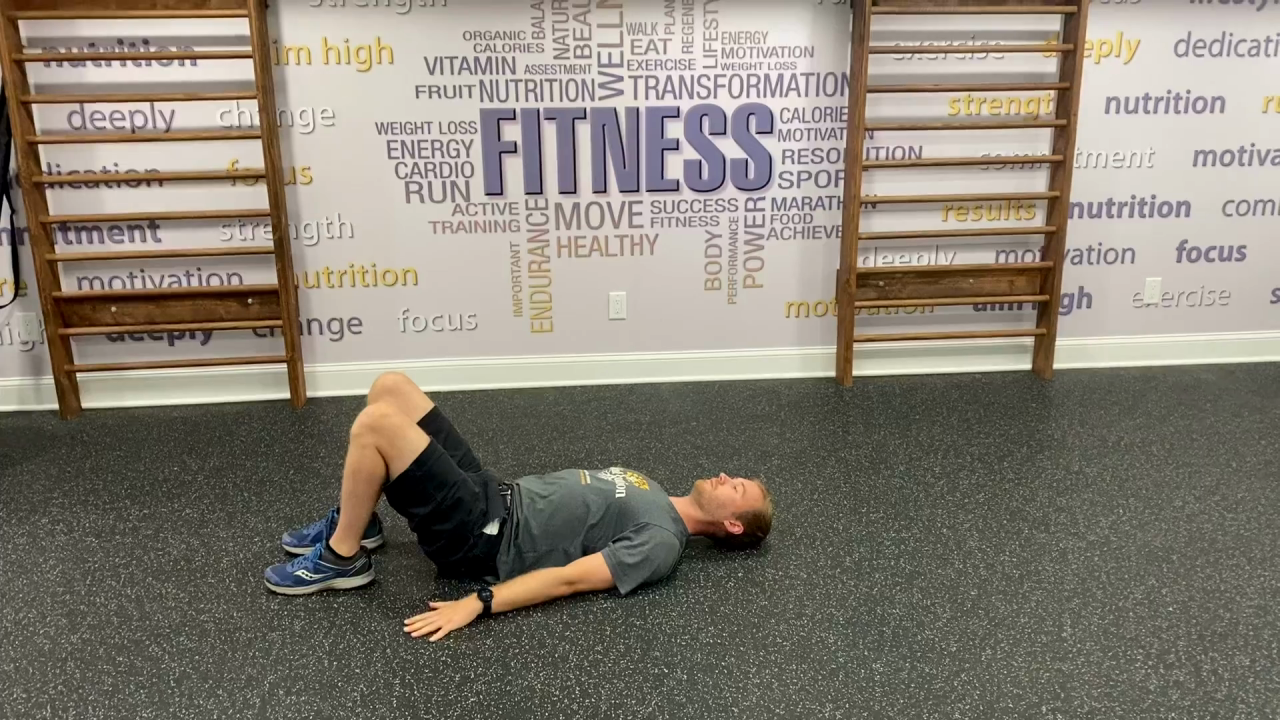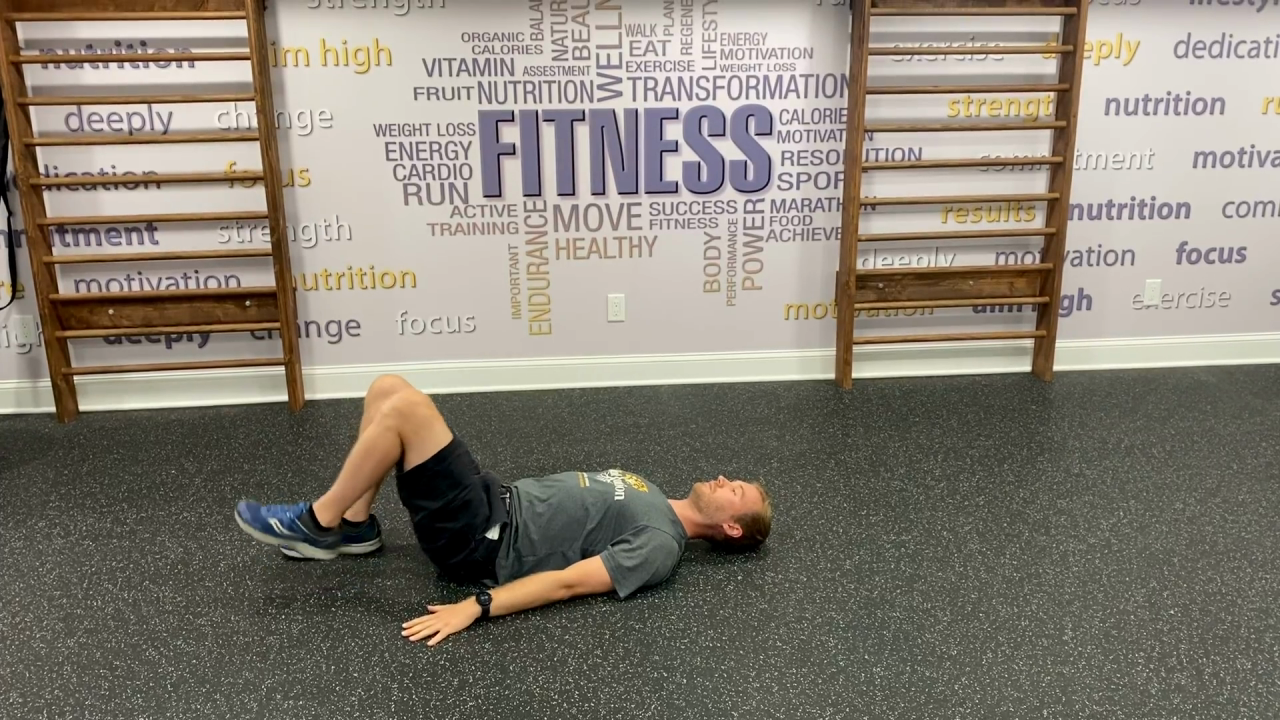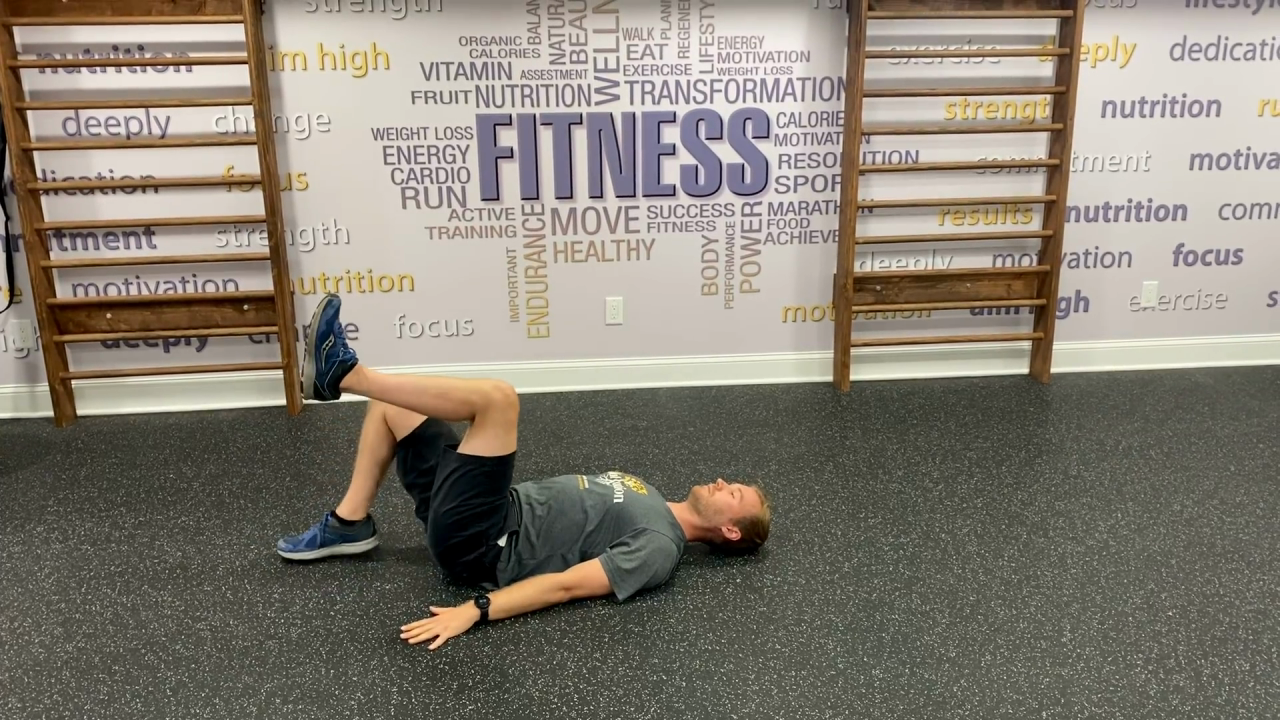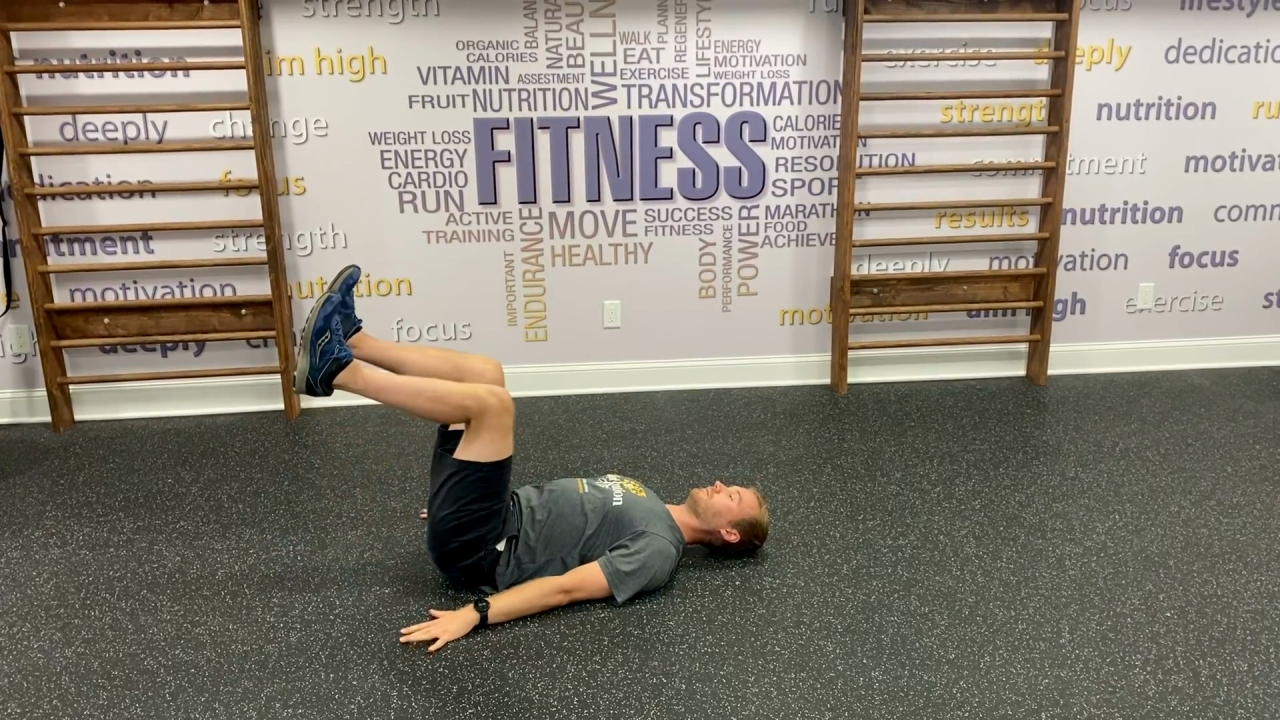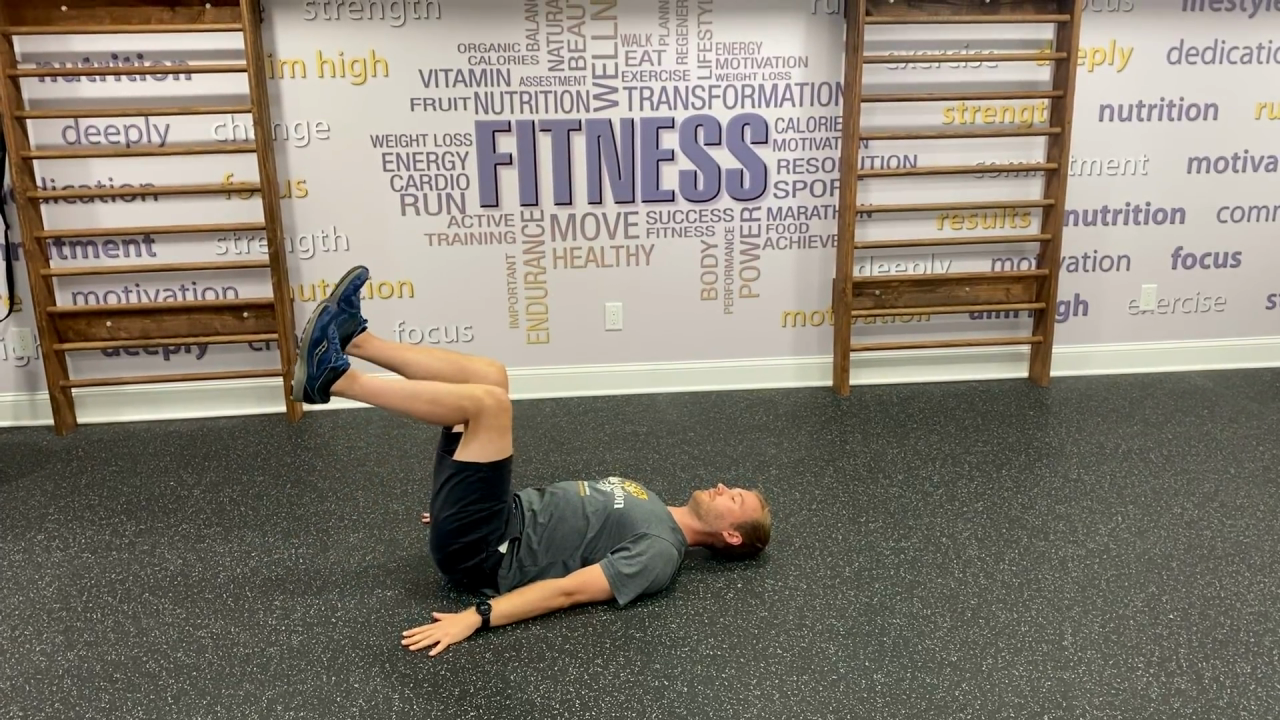
dt=1s
person 1, frame 1
left shoulder: (659, 542)
right shoulder: (649, 493)
left elbow: (569, 579)
left wrist: (477, 603)
left hip: (479, 538)
right hip: (495, 497)
left knee: (376, 424)
right knee: (390, 387)
left ankle: (342, 557)
right ankle: (354, 521)
person 1, frame 2
left shoulder: (659, 545)
right shoulder: (646, 497)
left elbow: (569, 581)
left wrist: (475, 606)
left hip: (477, 541)
right hip: (495, 500)
left knee: (407, 409)
right knee: (387, 388)
left ankle: (319, 524)
right ankle: (354, 524)
person 1, frame 3
left shoulder: (658, 546)
right shoulder: (644, 498)
left elbow: (567, 585)
left wrist: (473, 611)
left hip: (478, 547)
right hip: (503, 509)
left knee: (498, 397)
right knee: (388, 400)
left ankle: (343, 375)
right ankle: (349, 524)
person 1, frame 4
left shoulder: (657, 550)
right shoulder: (643, 502)
left elbow: (567, 587)
left wrist: (474, 614)
right wrist: (457, 502)
left hip: (478, 550)
right hip: (502, 515)
left knee: (492, 402)
right knee: (485, 372)
left ankle: (336, 373)
right ankle: (350, 341)
person 1, frame 5
left shoulder: (659, 552)
right shoulder: (644, 504)
left elbow: (568, 590)
left wrist: (476, 618)
right wrist: (461, 507)
left hip: (478, 552)
right hip: (503, 518)
left knee: (489, 401)
right knee: (489, 376)
left ankle: (335, 379)
right ankle: (354, 338)
